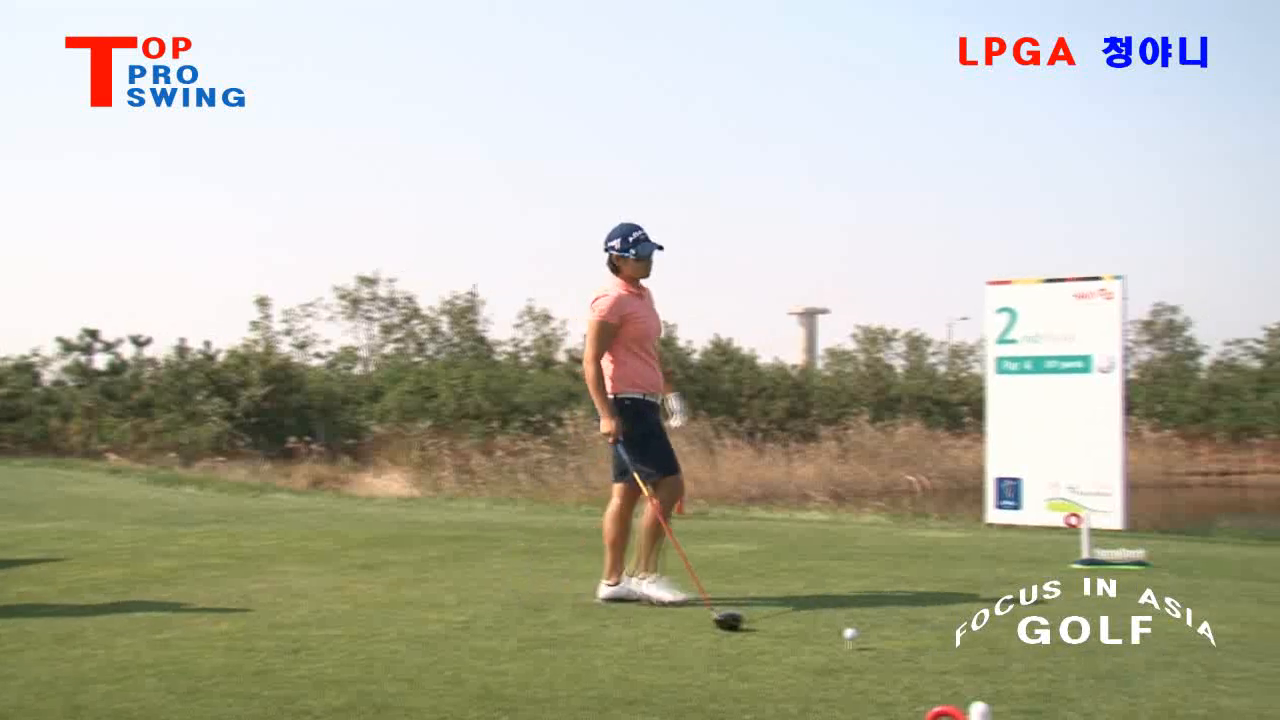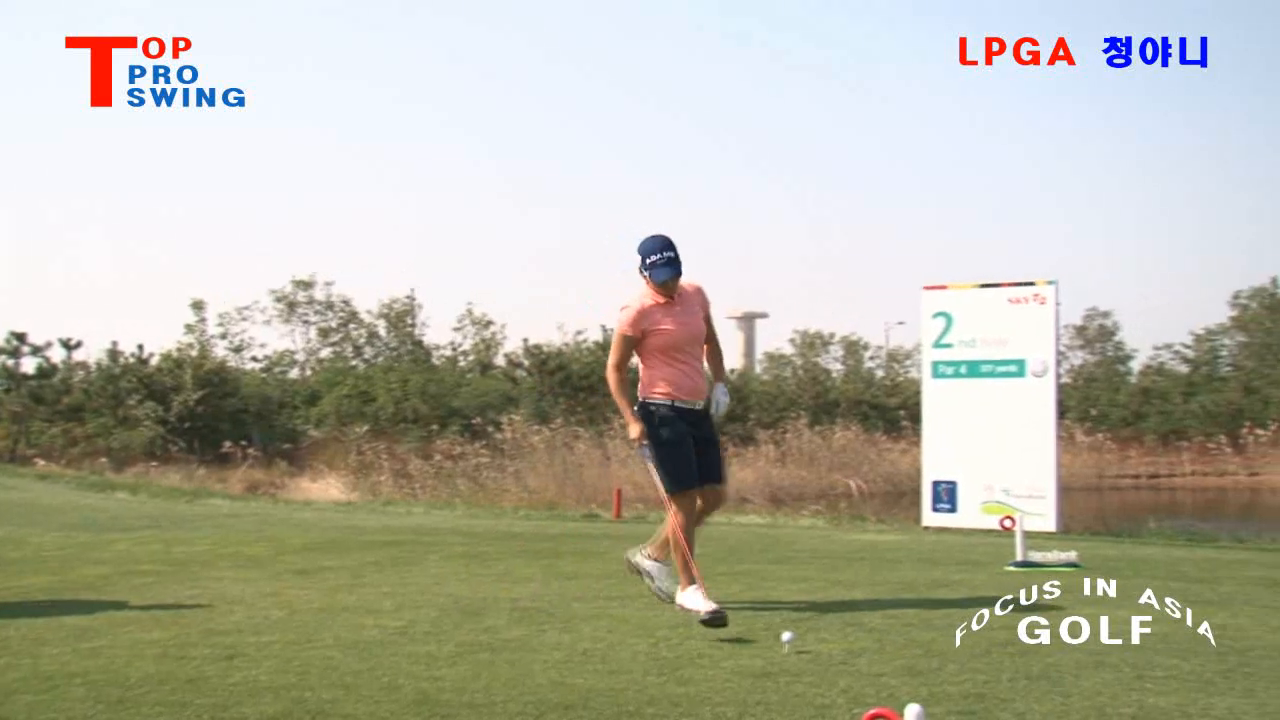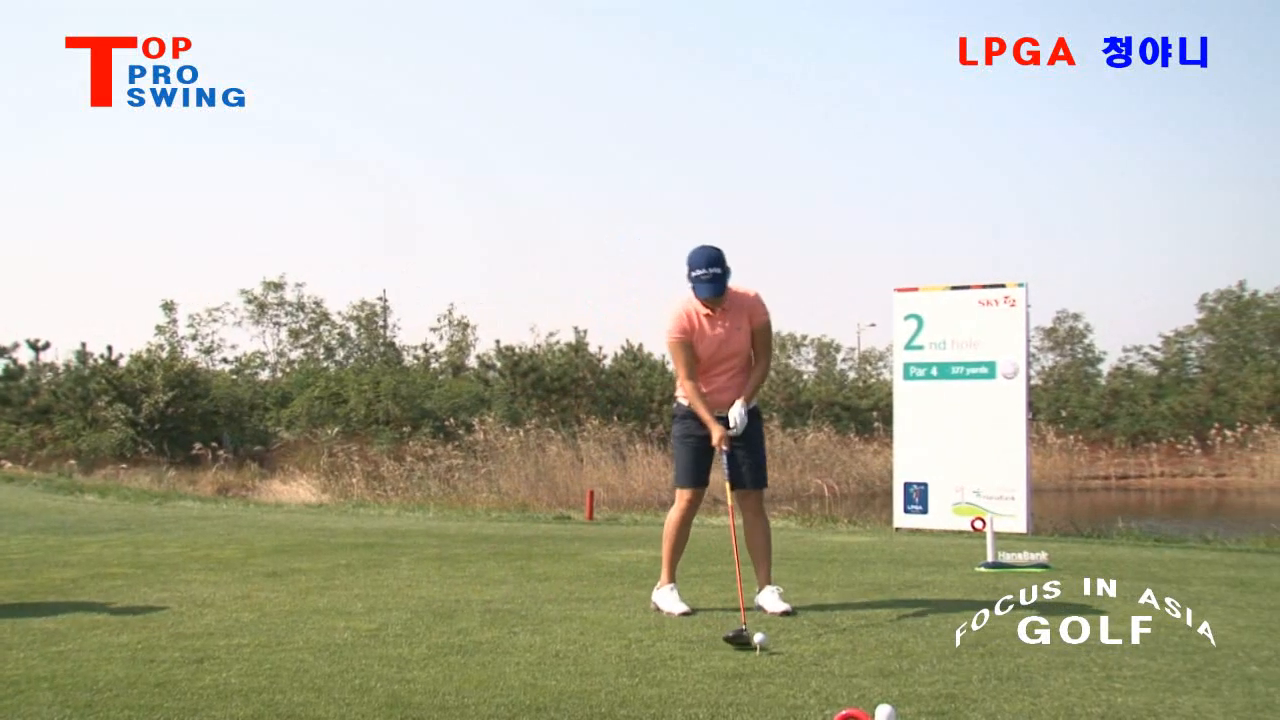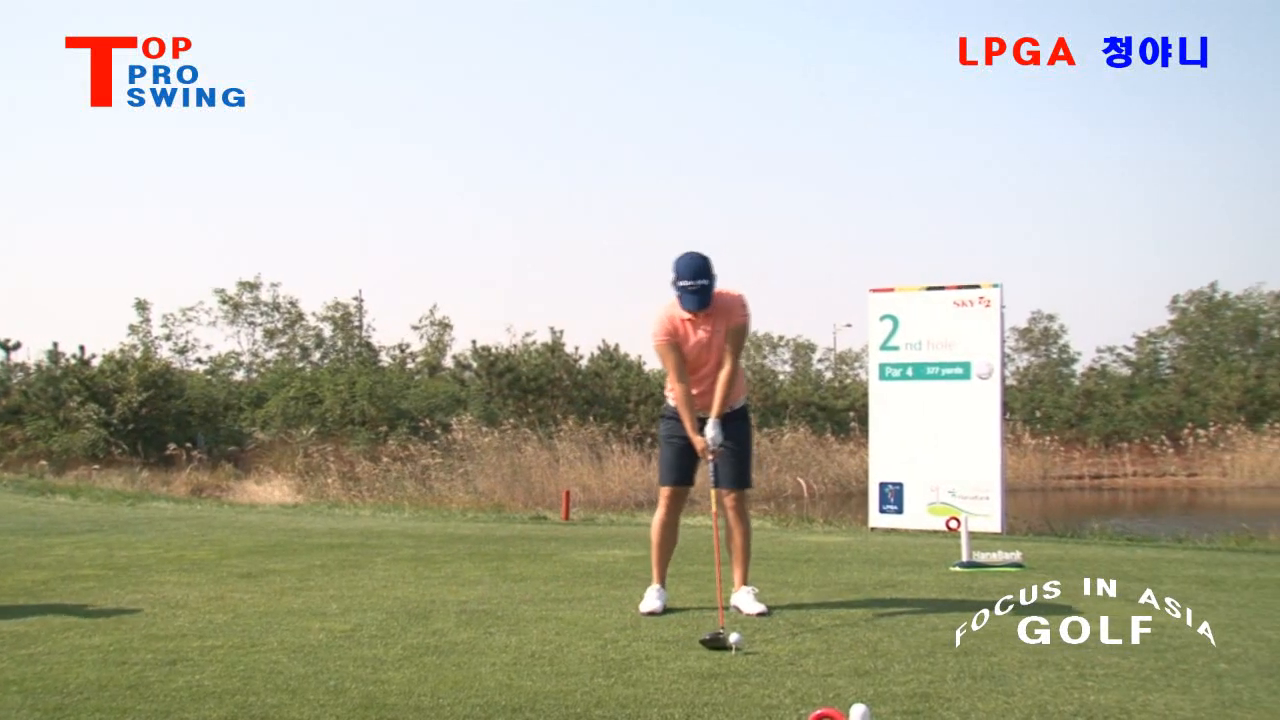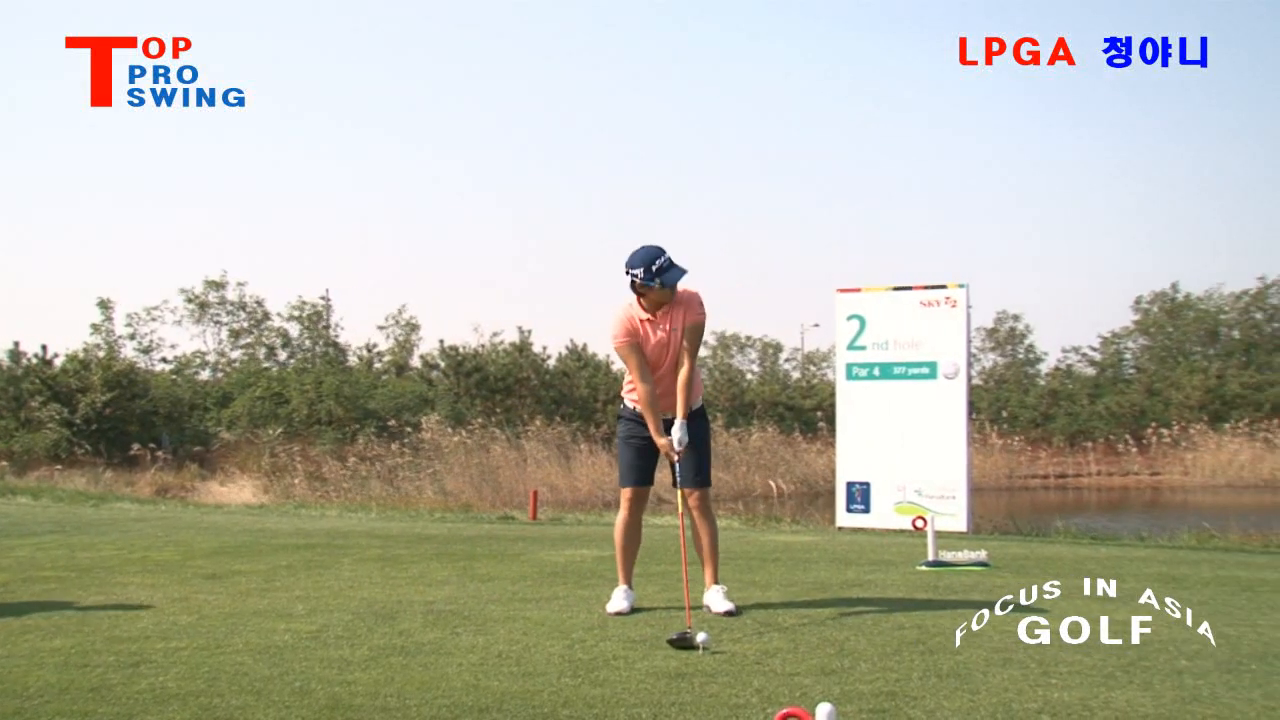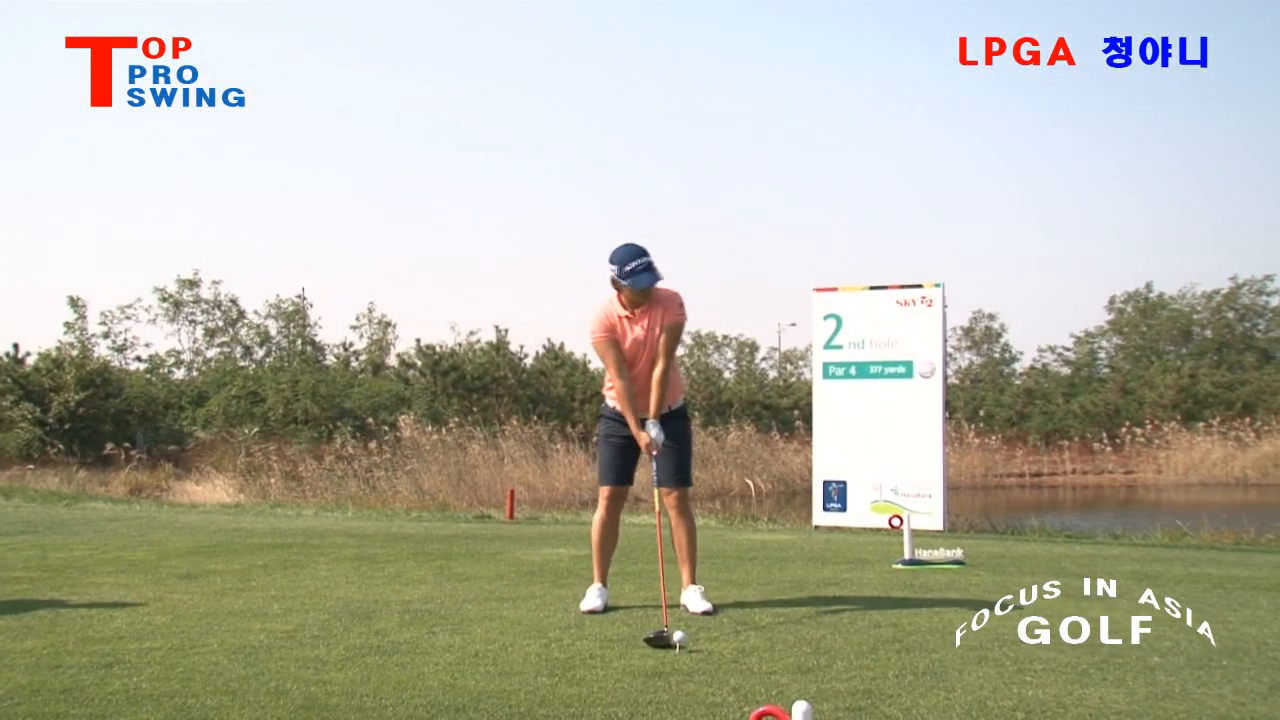
dt=0.5s
person 1, frame 1
left shoulder: (642, 295)
right shoulder: (612, 299)
right elbow: (591, 361)
left wrist: (669, 392)
right wrist: (606, 415)
left hip: (644, 406)
right hip: (627, 407)
left knee: (627, 494)
right knee: (668, 487)
left ankle: (613, 580)
right ankle: (645, 574)
person 1, frame 2
left shoulder: (695, 294)
right shoulder: (638, 312)
left elbow: (710, 342)
right elbow: (615, 369)
left wrist: (719, 382)
right wrist: (632, 419)
left hip: (698, 410)
right hip: (662, 413)
left knee: (713, 496)
right knee: (683, 500)
left ankle: (653, 555)
right ankle: (686, 586)
person 1, frame 3
left shoulder: (752, 303)
right shoulder: (682, 319)
left elbow: (763, 360)
right elbow: (689, 380)
left wrist: (741, 405)
right wrist: (713, 427)
left hip: (743, 414)
right hip: (694, 415)
left knee: (752, 500)
right knee: (686, 500)
left ankle: (765, 588)
right ankle: (665, 586)
person 1, frame 4
left shoulder: (734, 305)
right shoulder: (666, 321)
left elbow: (730, 366)
right elbow: (679, 381)
left wrist: (715, 421)
right wrist: (694, 435)
left hip: (729, 414)
right hip: (680, 415)
left knee: (734, 500)
right knee: (670, 498)
left ankle: (741, 588)
right ankle: (657, 586)
person 1, frame 5
left shoulder: (691, 303)
right shoulder: (625, 323)
left elbow: (687, 366)
right elbow: (643, 382)
left wrist: (680, 423)
right wrist: (658, 436)
left hip: (689, 414)
right hip: (638, 416)
left knee: (698, 499)
right knee: (631, 500)
left ankle: (713, 588)
right ankle: (623, 587)
person 1, frame 6
left shoulder: (671, 303)
right shoulder: (603, 319)
left elbow: (663, 365)
right elbow: (620, 379)
left wrist: (654, 421)
right wrist: (637, 432)
left hip: (668, 413)
right hip: (618, 415)
left knee: (677, 498)
right knee: (609, 498)
left ankle: (690, 588)
right ankle: (598, 586)
